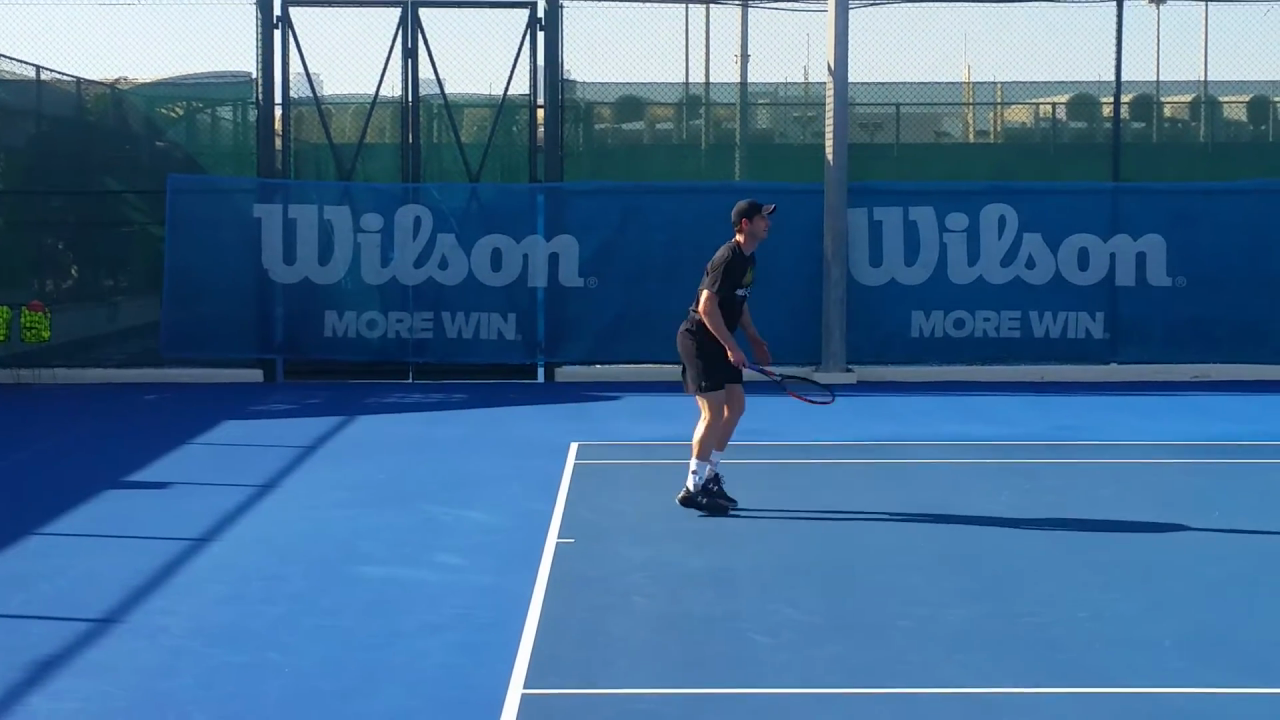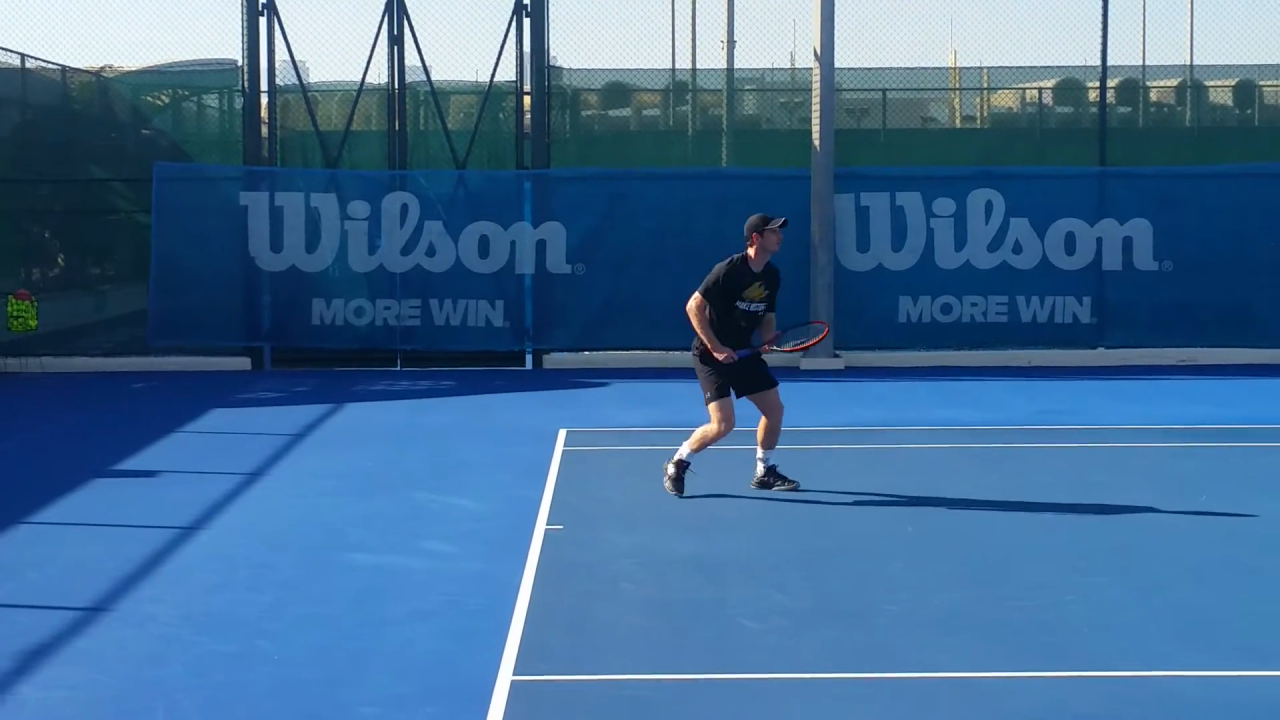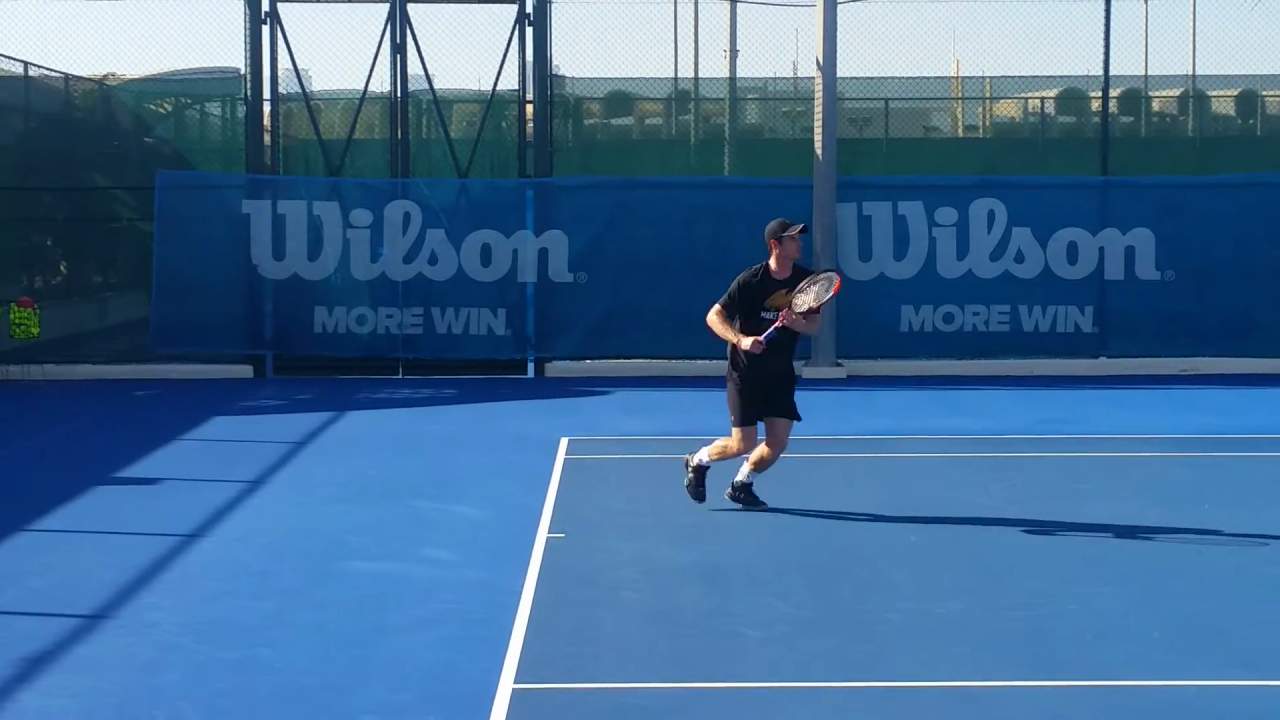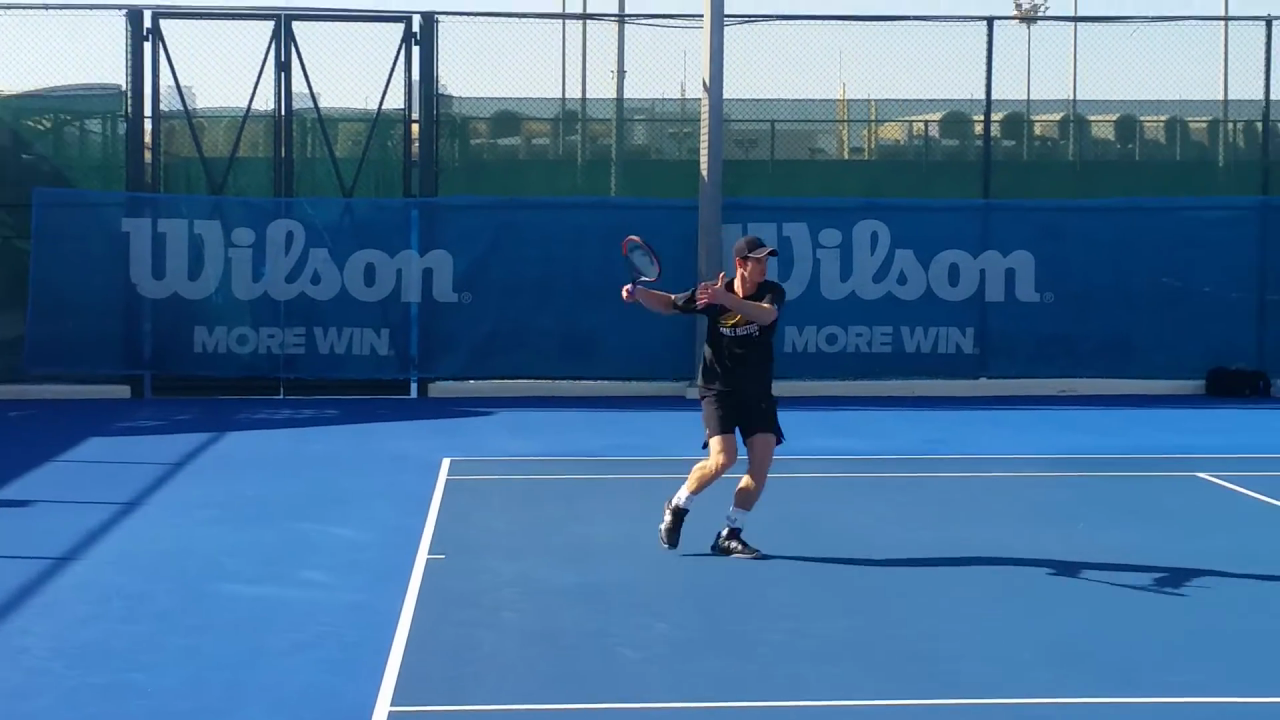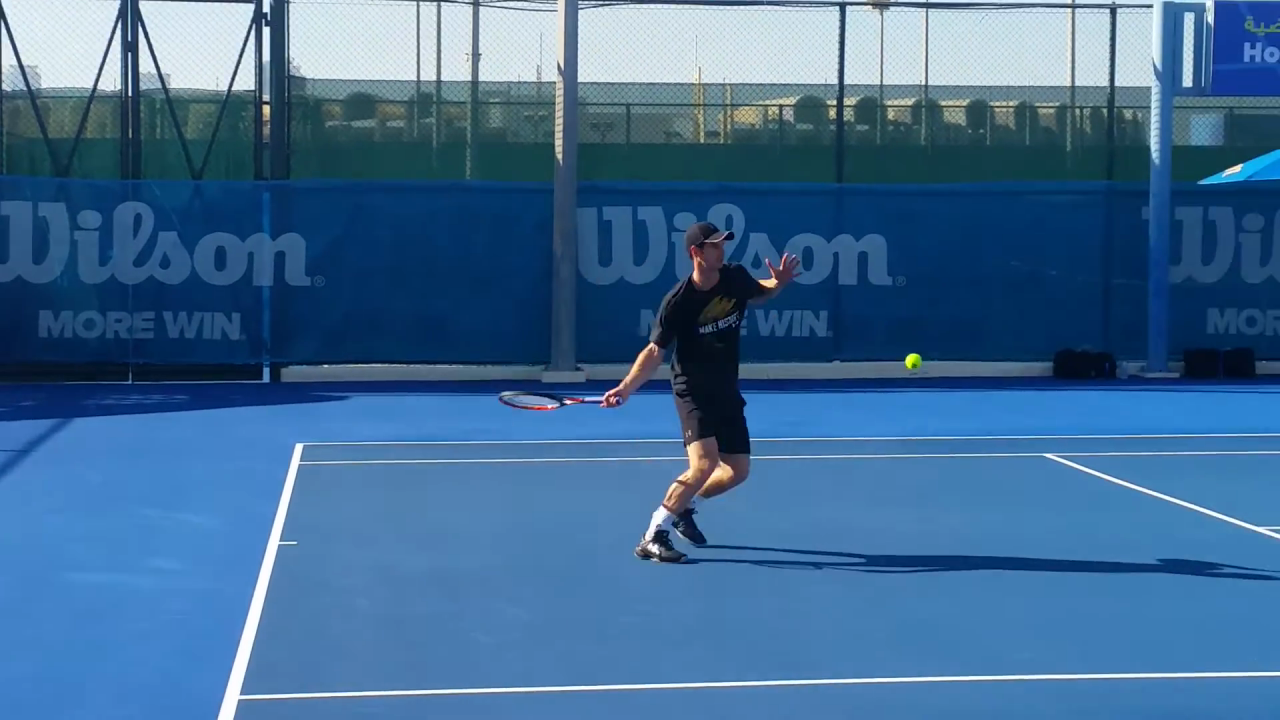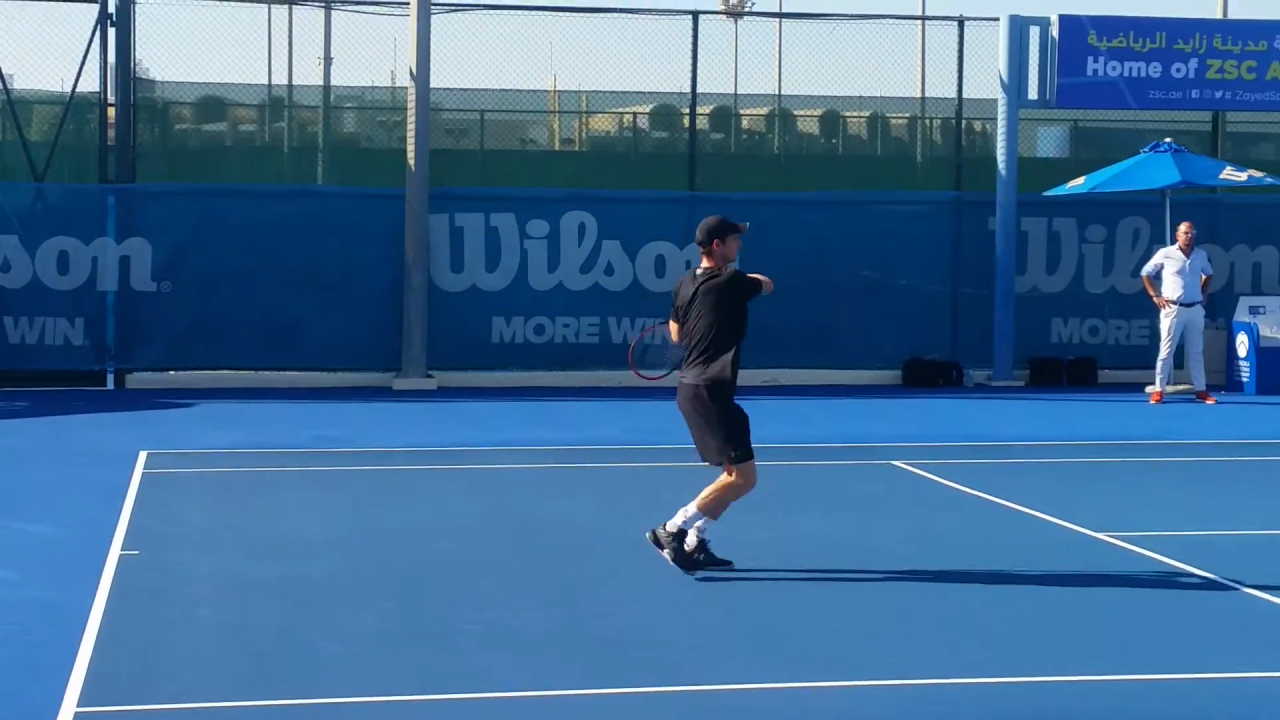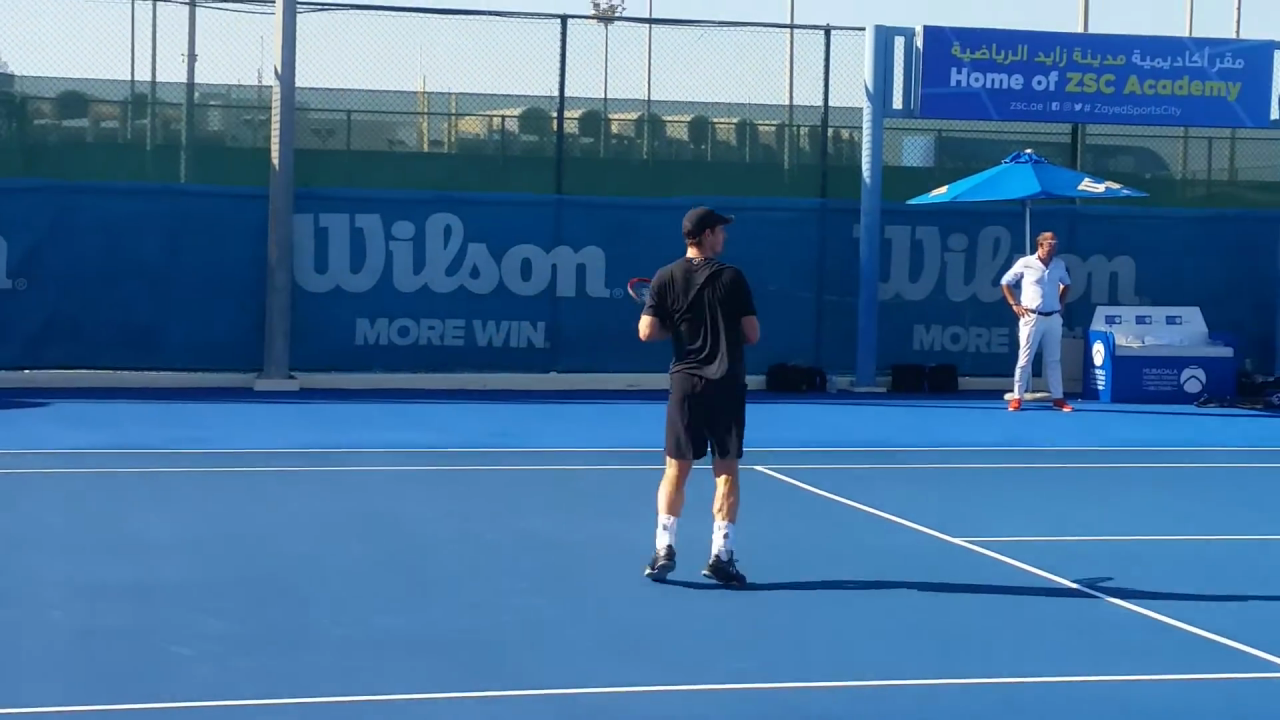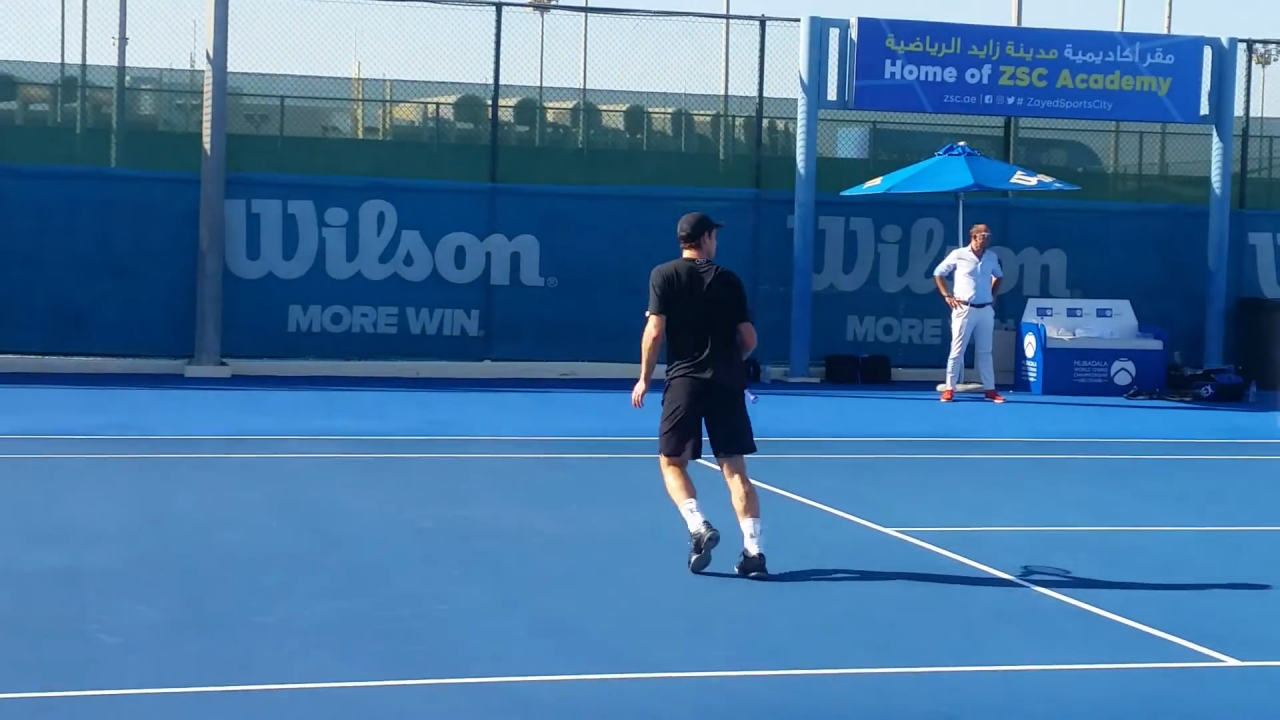
dt=0.4s
person 1, frame 1
left shoulder: (747, 258)
right shoulder: (728, 258)
right elbow: (707, 305)
left wrist: (754, 338)
right wrist: (731, 346)
left hip: (716, 340)
right hip: (699, 337)
left knee: (734, 407)
right knee: (715, 414)
left ankle: (708, 478)
right ankle: (693, 489)
person 1, frame 2
left shoulder: (772, 275)
right shoulder: (728, 269)
right elbow: (694, 307)
left wrist: (769, 337)
right wrist: (715, 347)
left hip: (742, 351)
right hip: (711, 354)
left knee: (775, 409)
right knee: (723, 424)
left ankle: (765, 472)
right ankle: (678, 464)
person 1, frame 3
left shoulder: (805, 279)
right shoulder: (750, 280)
left elbow: (813, 324)
right elbow: (714, 317)
left wrist: (799, 324)
right wrist: (741, 339)
left hip: (780, 370)
right hip: (746, 369)
left knee: (776, 444)
right knee: (743, 445)
left ankle: (741, 485)
right ankle: (698, 461)
person 1, frame 4
left shoulder: (772, 291)
right shoulder: (708, 293)
left elbow: (766, 315)
right elbow: (665, 304)
left wrist: (727, 300)
right wrist: (638, 292)
left hip: (758, 393)
right hip: (719, 390)
left knee: (762, 462)
right knee: (722, 459)
left ankle: (730, 535)
right ankle: (678, 507)
person 1, frame 5
left shoulder: (735, 276)
right shoulder: (678, 300)
left elbow: (765, 290)
right elbow: (652, 354)
left wrist: (780, 280)
right wrist: (626, 387)
left hip: (727, 389)
right hip: (695, 391)
left knee: (737, 471)
right knee: (703, 466)
left ankle: (682, 506)
right ankle: (653, 538)
person 1, frame 6
left shoulder: (686, 284)
right shoulder: (731, 281)
left elbow: (676, 334)
right elbow: (766, 285)
right wrist: (752, 277)
left hip: (694, 388)
right hip: (709, 394)
left knee: (734, 473)
right knee: (742, 477)
left ankle: (693, 546)
right ankle: (672, 531)
person 1, frame 7
left shoulder: (665, 278)
right shoulder: (732, 277)
left elbow: (647, 333)
right elbow: (752, 333)
left hip: (684, 383)
right hip: (726, 385)
left knee: (676, 471)
right knee: (727, 474)
left ankle: (663, 551)
right ankle: (721, 558)
person 1, frame 8
left shoulder: (664, 275)
right shoulder: (730, 280)
left elbow: (654, 331)
right elbow: (749, 339)
left wrist: (643, 378)
left hip: (684, 382)
right hip: (727, 384)
left knee: (671, 465)
right knee: (735, 471)
left ankle: (700, 530)
right ankle: (754, 553)
